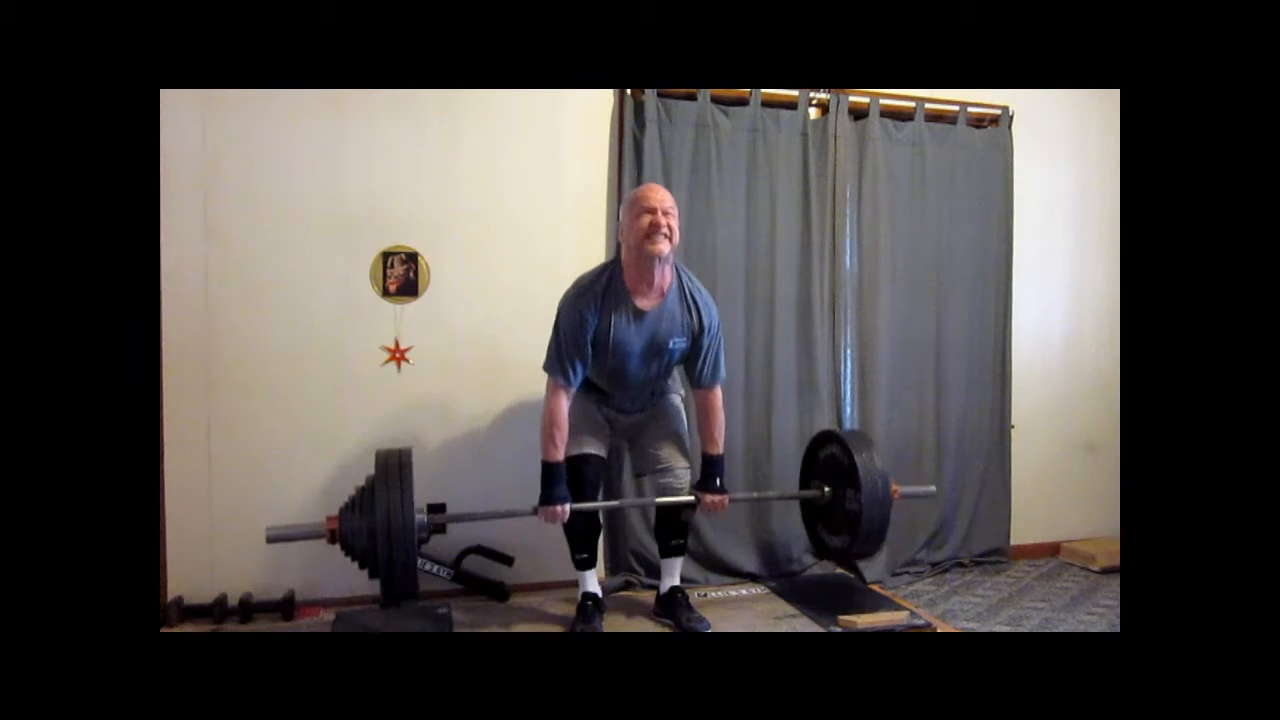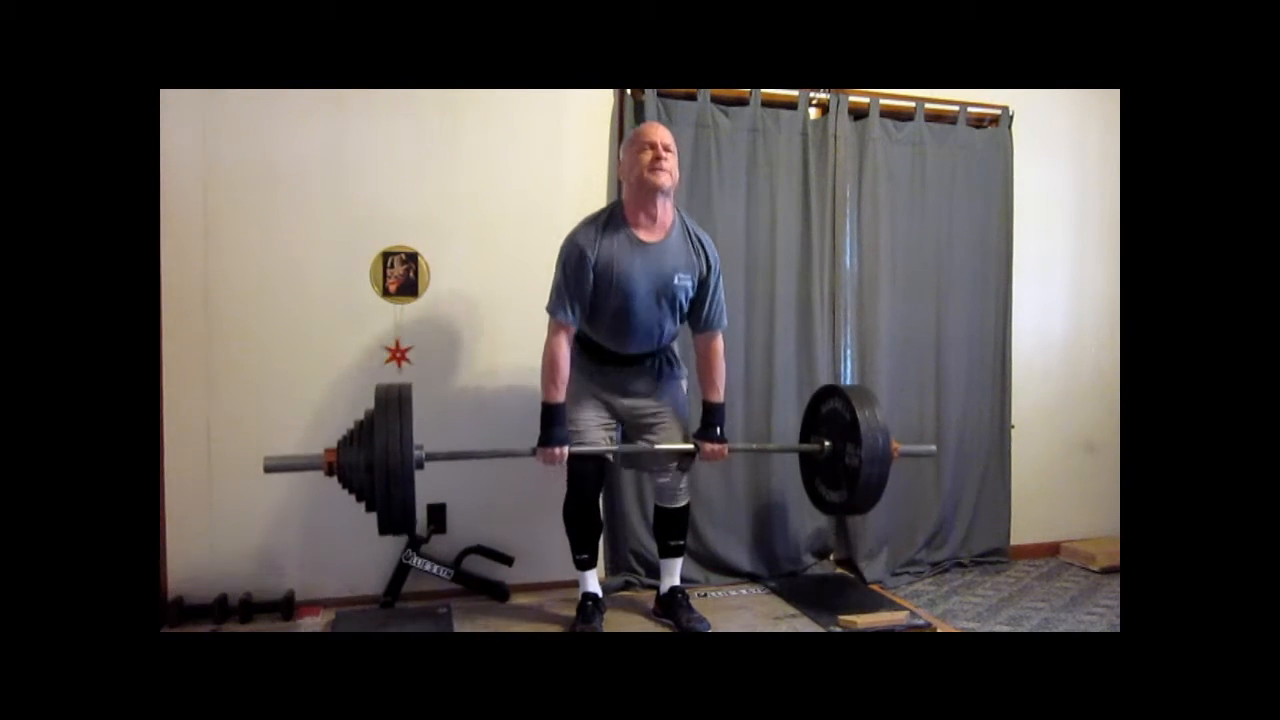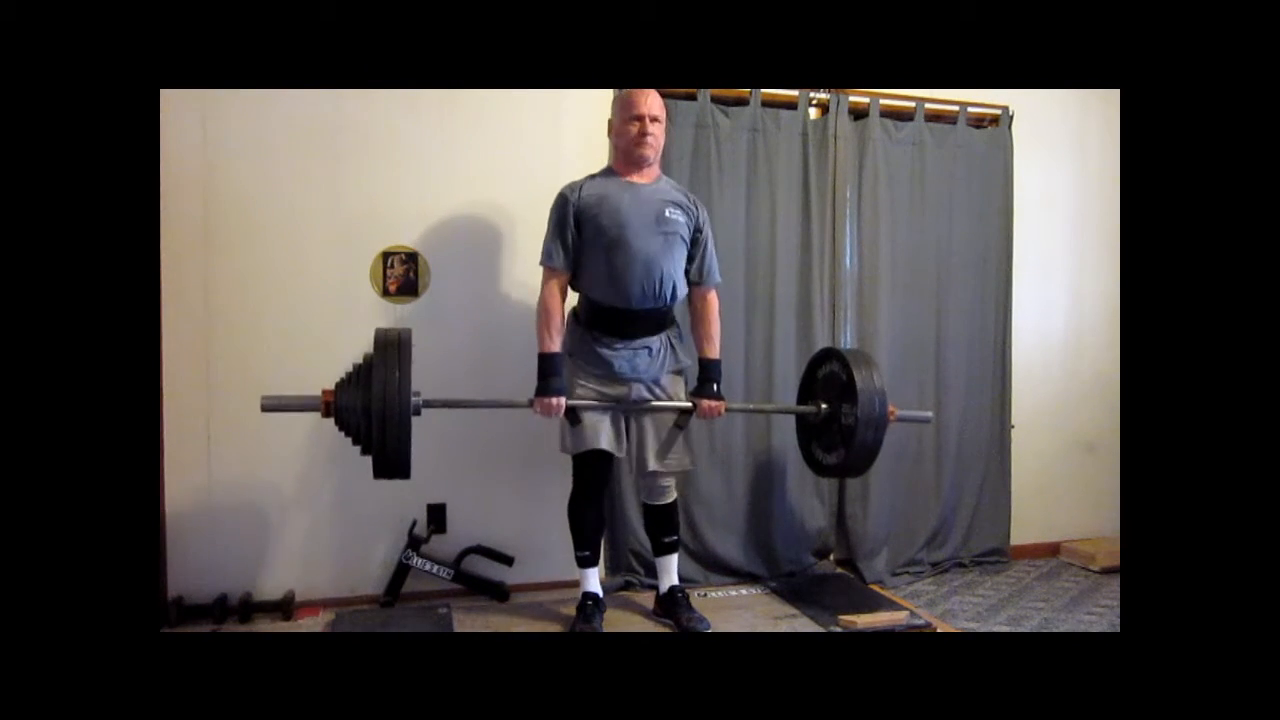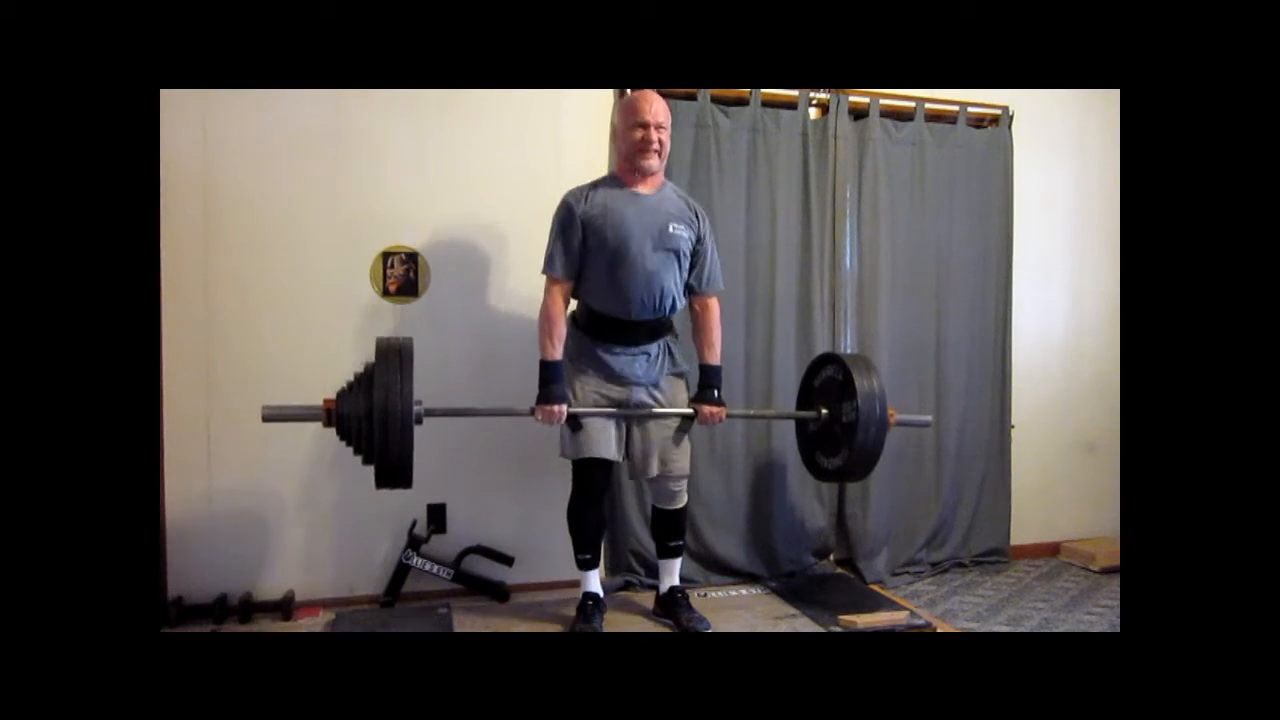
dt=0.5s
person 1, frame 1
left shoulder: (697, 303)
right shoulder: (587, 297)
left elbow: (708, 392)
right elbow: (559, 392)
left wrist: (713, 475)
right wrist: (552, 484)
left hip: (656, 397)
right hip: (591, 397)
left knee: (677, 480)
right knee: (582, 481)
left ankle: (670, 593)
right ankle: (590, 596)
person 1, frame 2
left shoulder: (698, 247)
right shoulder: (589, 242)
left elbow: (709, 339)
right elbow: (560, 335)
left wrist: (714, 421)
right wrist: (553, 425)
left hip: (657, 374)
right hip: (592, 374)
left knee: (675, 480)
right knee: (585, 481)
left ankle: (670, 592)
right ankle: (590, 596)
person 1, frame 3
left shoulder: (687, 205)
right shoulder: (579, 197)
left elbow: (704, 295)
right elbow: (553, 287)
left wrist: (710, 375)
right wrist: (549, 373)
left hip: (661, 354)
right hip: (593, 354)
left knee: (662, 480)
right knee: (590, 476)
left ankle: (669, 591)
right ankle: (591, 594)
person 1, frame 4
left shoulder: (690, 213)
right shoulder: (582, 204)
left elbow: (705, 302)
right elbow: (556, 295)
left wrist: (711, 382)
right wrist: (551, 379)
left hip: (660, 360)
right hip: (592, 360)
left knee: (671, 480)
right knee: (591, 479)
left ankle: (670, 592)
right ankle: (591, 595)
